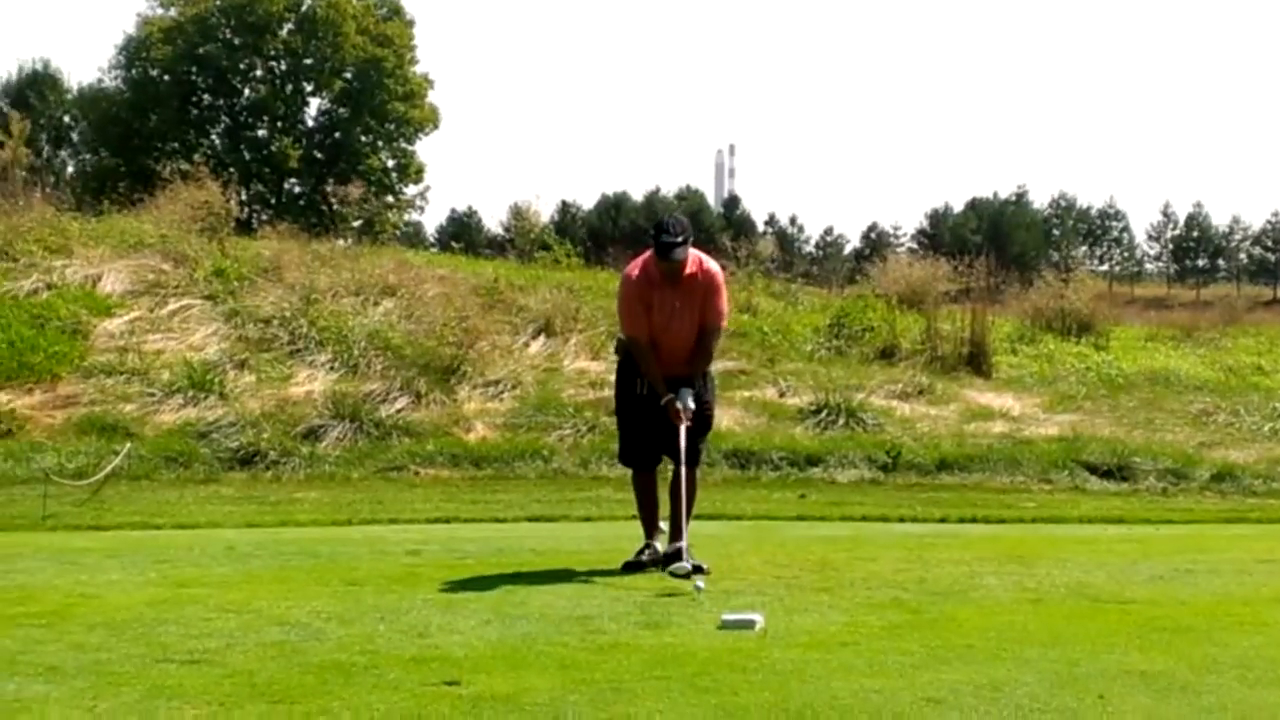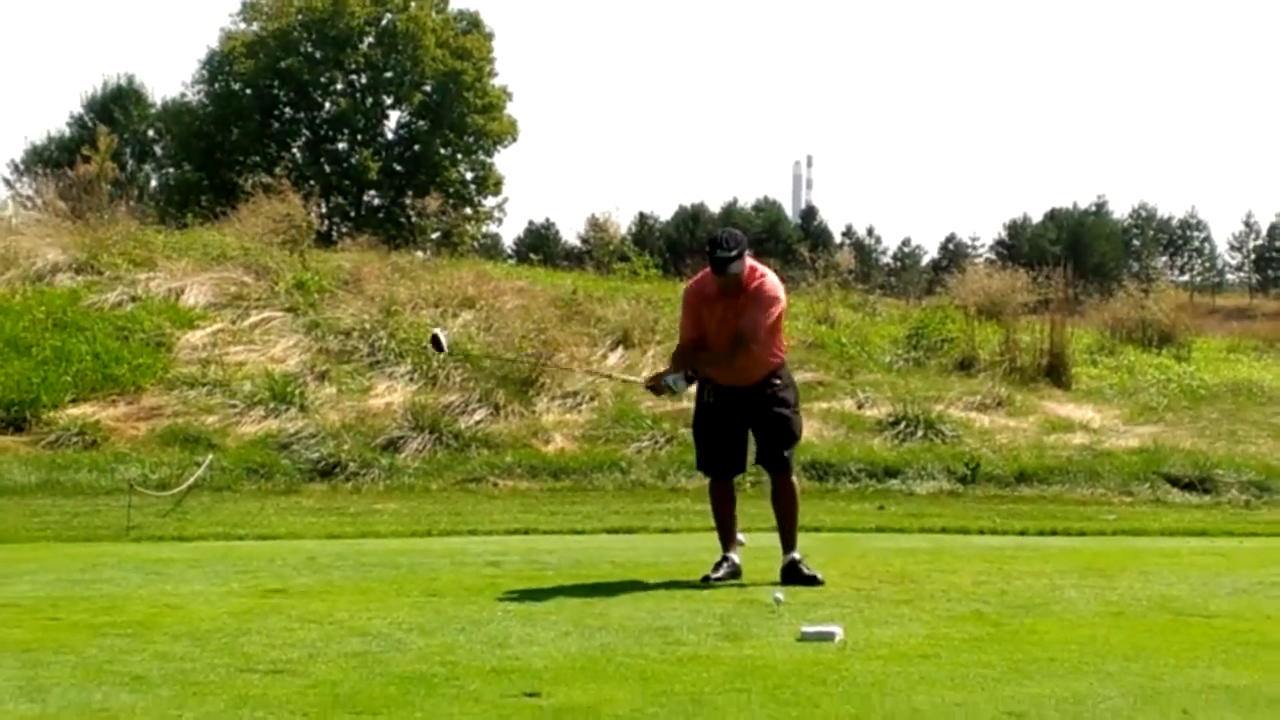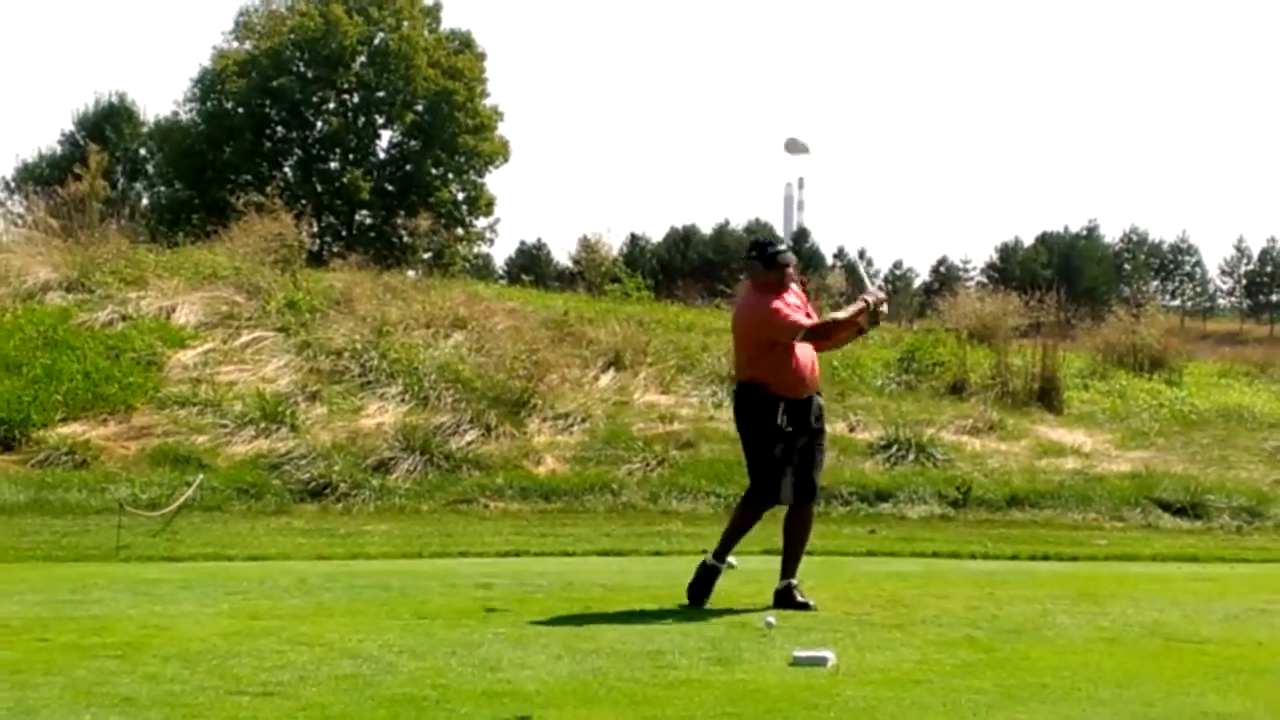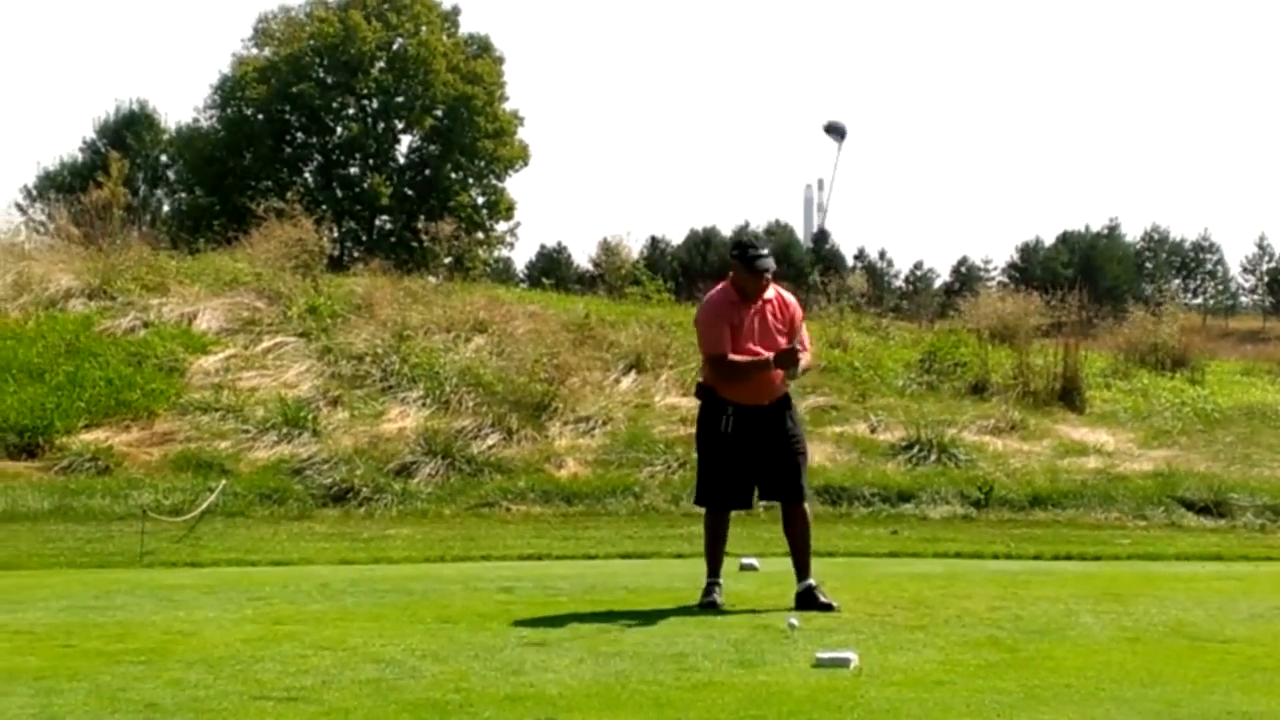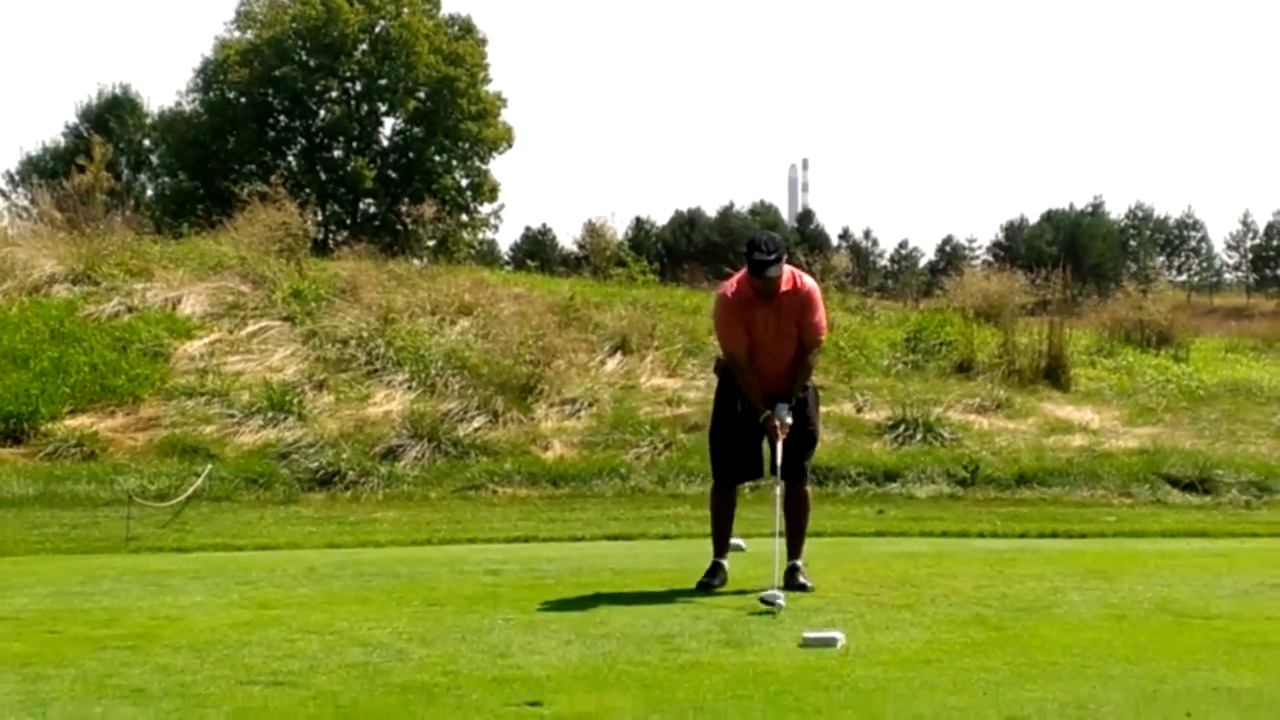
dt=1s
person 1, frame 1
left shoulder: (710, 274)
right shoulder: (634, 279)
left elbow: (710, 335)
right elbow: (638, 345)
left wrist: (689, 388)
right wrist: (665, 397)
left hip: (692, 375)
right hip: (642, 375)
left knee: (688, 461)
right knee: (642, 461)
left ankle: (678, 546)
right ankle: (651, 543)
person 1, frame 2
left shoulder: (767, 288)
right shoulder: (696, 290)
left elbow: (740, 345)
right elbow: (691, 344)
left wrist: (686, 375)
right wrist: (673, 374)
left hip: (767, 384)
right hip: (719, 388)
left knee: (781, 468)
right knee: (720, 473)
left ankle: (791, 559)
right ankle: (730, 556)
person 1, frame 3
left shoulder: (790, 291)
right shoulder: (757, 305)
left elbow: (822, 339)
right elbow: (815, 332)
left wrist: (861, 322)
right wrist: (861, 307)
left hip: (802, 405)
right hip: (765, 407)
left knee: (804, 499)
right knee: (766, 492)
left ankle: (787, 585)
right ankle: (714, 562)
person 1, frame 4
left shoulder: (785, 302)
right shoulder: (714, 306)
left elbow: (804, 355)
right elbow: (719, 367)
left wrist: (794, 365)
right wrist: (768, 361)
left hip: (776, 410)
right hip: (726, 413)
left knee: (795, 497)
right knee: (719, 501)
left ankle: (806, 586)
right ankle: (713, 583)
person 1, frame 5
left shoulder: (806, 290)
right shoulder: (729, 298)
left elbow: (809, 352)
right elbow: (738, 363)
left wrist: (788, 402)
right wrist: (763, 413)
left hip: (794, 390)
right hip: (741, 391)
left knee: (797, 477)
right knee: (726, 475)
left ankle: (795, 564)
right ankle: (719, 562)
